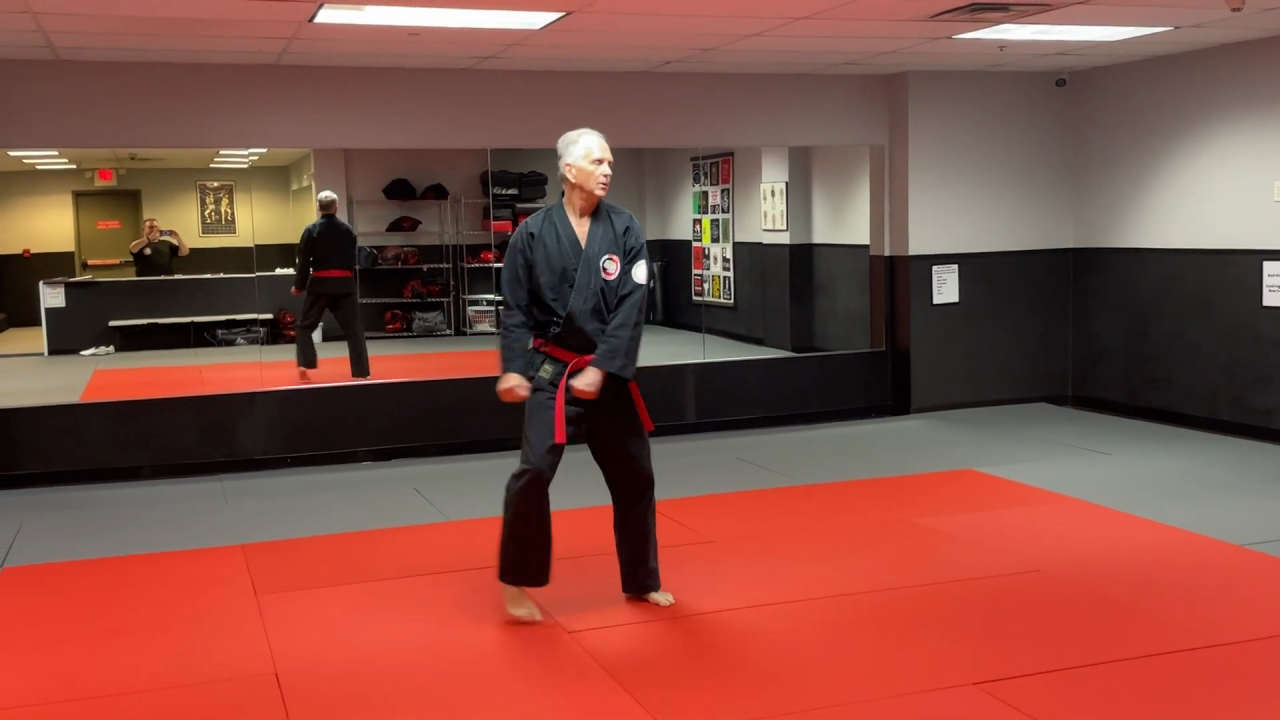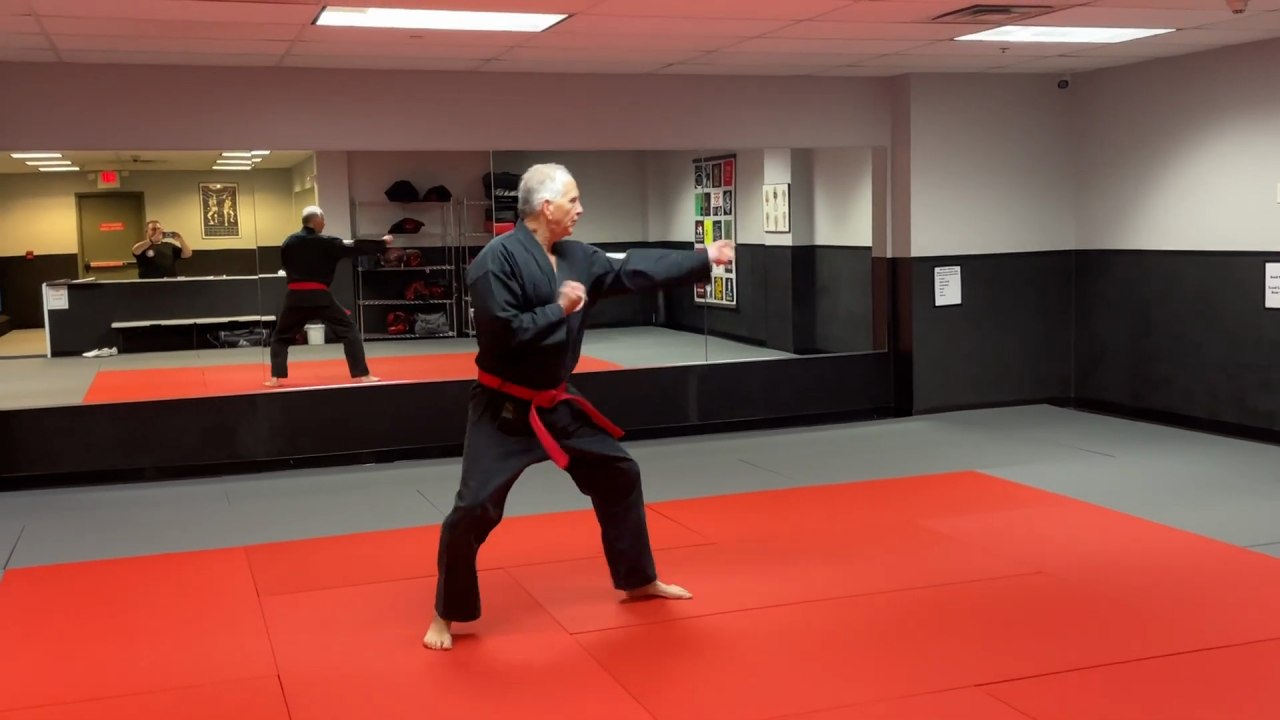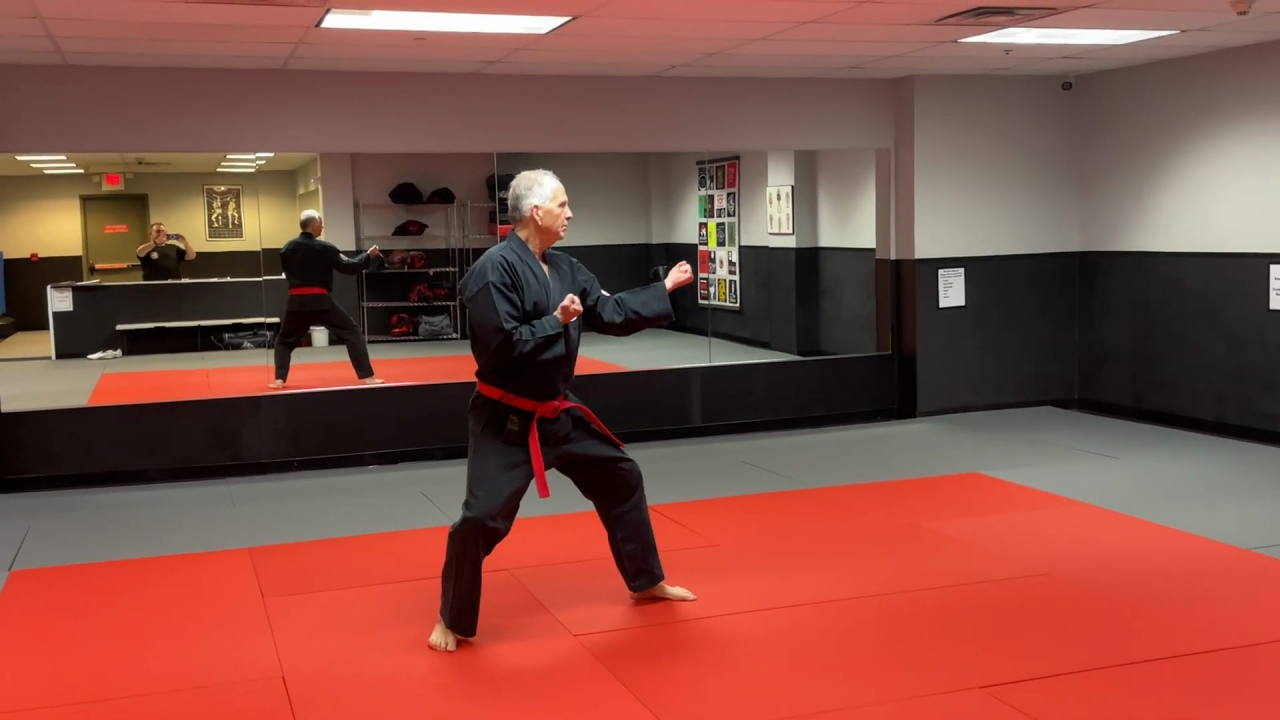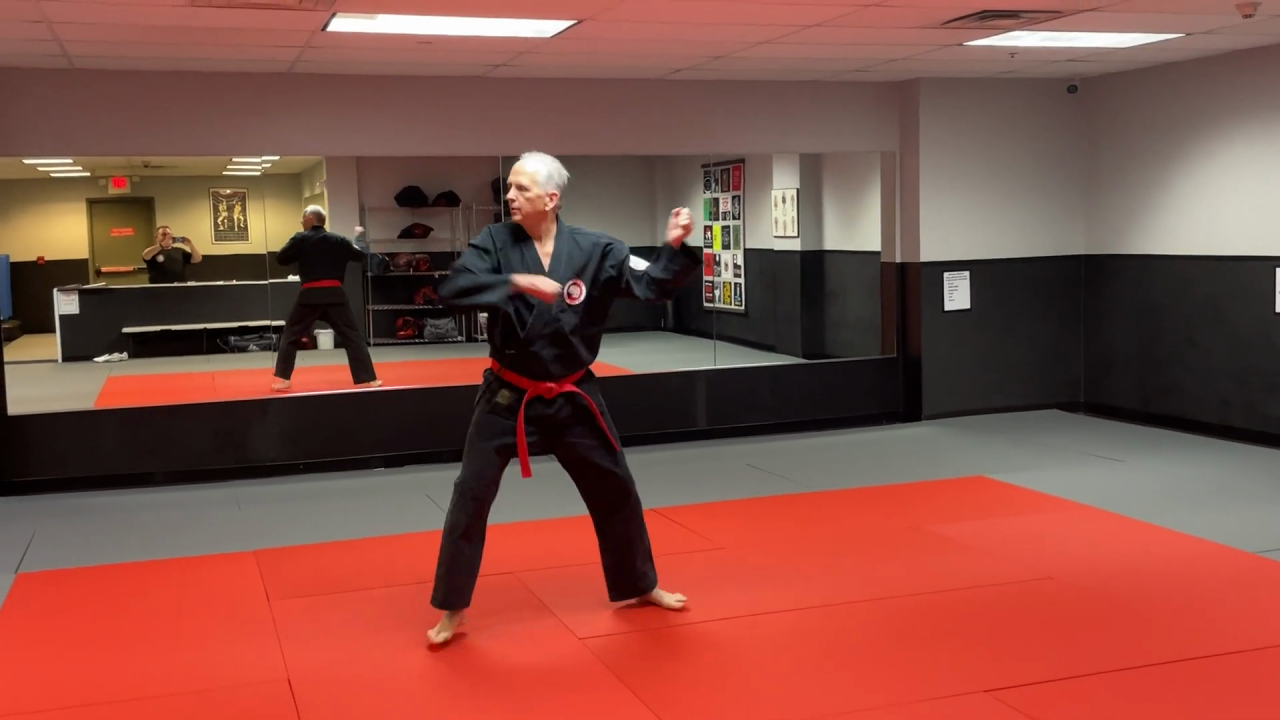
dt=0.4s
person 1, frame 1
left shoulder: (625, 228)
right shoulder: (534, 232)
left elbow: (631, 307)
right elbow: (516, 307)
left wrist: (602, 368)
right wrist: (513, 368)
left hip: (608, 374)
right hip: (553, 371)
left knee: (635, 479)
right knee: (534, 472)
left ankle: (642, 582)
right ankle: (520, 582)
person 1, frame 2
left shoulder: (578, 256)
right shoulder: (498, 258)
left elbow: (636, 269)
right elbow: (500, 334)
left wrist: (702, 258)
right wrist: (558, 310)
left hip: (555, 403)
right hip: (503, 407)
left knee: (620, 474)
right knee: (474, 510)
left ankle: (638, 579)
right ankle: (448, 613)
person 1, frame 3
left shoulder: (564, 267)
right shoulder: (494, 269)
left elbow: (611, 313)
right elbow: (502, 346)
left wrist: (664, 288)
right wrist: (556, 321)
left hip: (557, 412)
right hip: (505, 418)
left knee: (622, 478)
right knee: (482, 517)
left ankle: (647, 581)
right ankle: (452, 619)
person 1, frame 4
left shoulder: (593, 248)
right shoulder: (495, 242)
left elbow: (649, 284)
right elbow: (455, 288)
left wrist: (675, 247)
right wrist: (517, 284)
left hip: (571, 394)
right hip: (508, 395)
left knee: (615, 488)
right knee: (472, 492)
left ankle: (639, 586)
right ankle: (450, 608)
person 2, frame 1
left shoulder: (312, 230)
right shoulder: (348, 230)
left elbow: (304, 260)
right elbow: (353, 259)
left wrist: (299, 285)
left hip: (320, 283)
right hip: (345, 283)
left knee: (305, 327)
right knee: (354, 329)
left ankle: (306, 364)
right ankle: (361, 373)
person 2, frame 2
left shoulder: (290, 242)
right shoulder: (327, 243)
left elbow: (287, 266)
right elbow: (355, 248)
right wrist: (382, 243)
left hip: (295, 297)
right hip: (319, 296)
left knee: (280, 337)
right knee: (348, 331)
left ankle: (276, 377)
right ankle: (362, 374)
person 2, frame 3
left shoulder: (287, 248)
right shoulder: (324, 248)
right elbow: (348, 267)
right wrist: (368, 255)
left hip: (297, 301)
right hip: (320, 301)
left knee: (285, 340)
right knee: (352, 333)
left ankle: (279, 379)
right ankle: (367, 376)
person 2, frame 4
left shoulder: (301, 239)
right shoulder: (338, 240)
left elbow: (281, 259)
right elbow: (360, 255)
left wrist: (300, 254)
right wrist: (358, 237)
left hip: (310, 295)
right hip: (334, 294)
left knee: (291, 335)
right knee: (352, 336)
left ankle: (282, 378)
right ankle: (368, 379)
